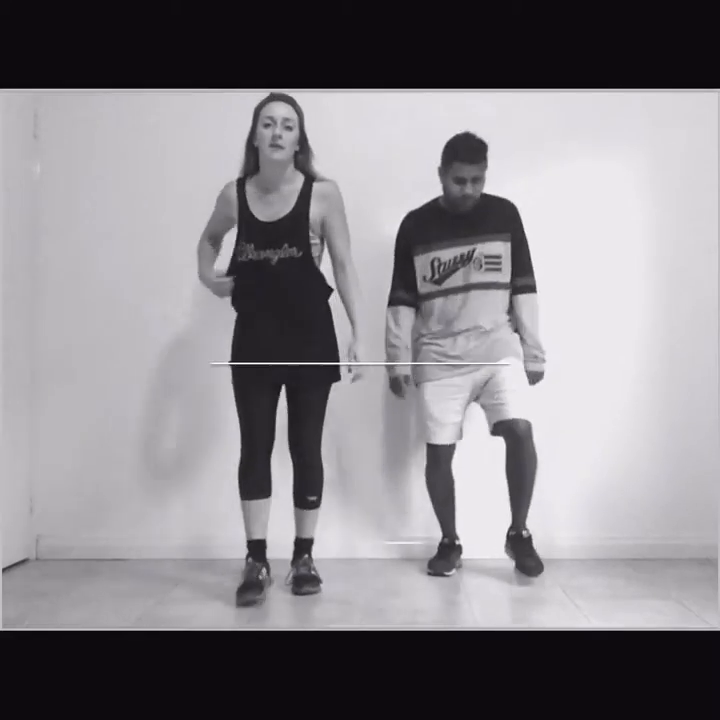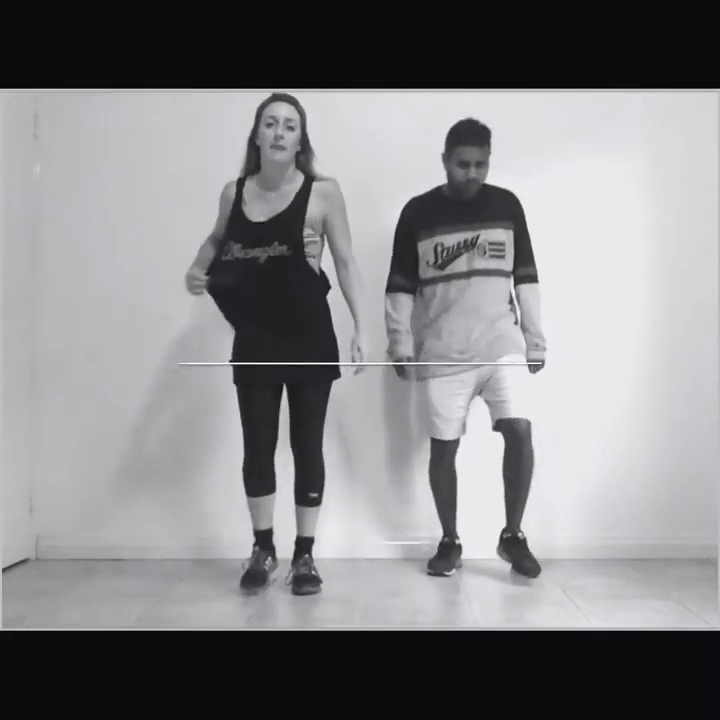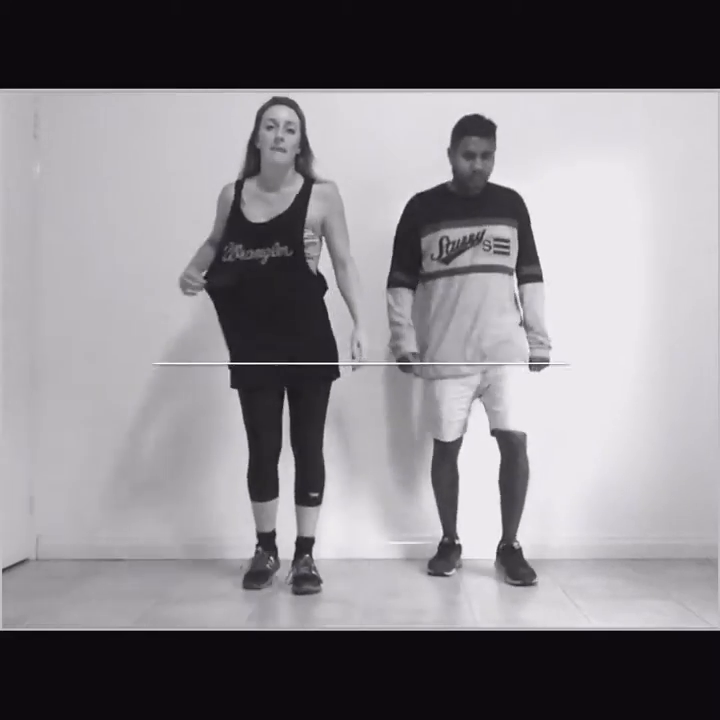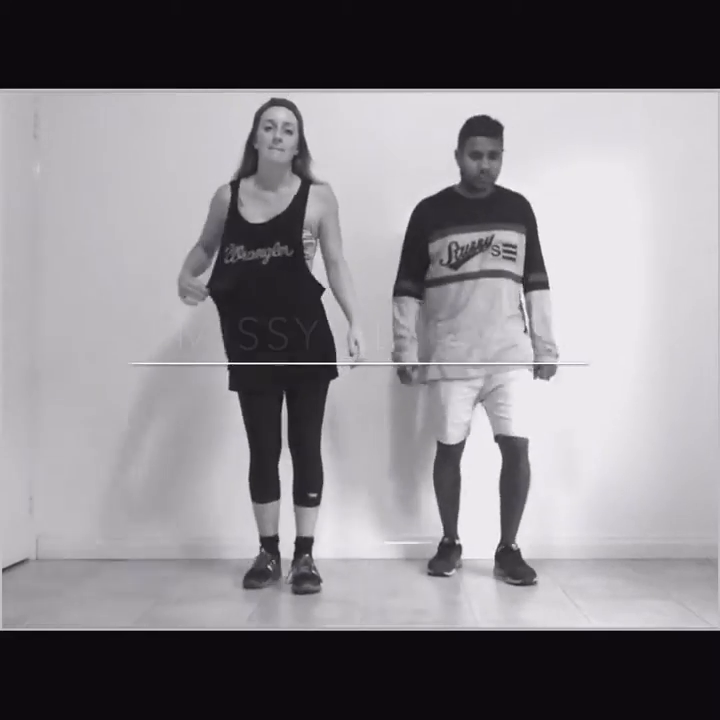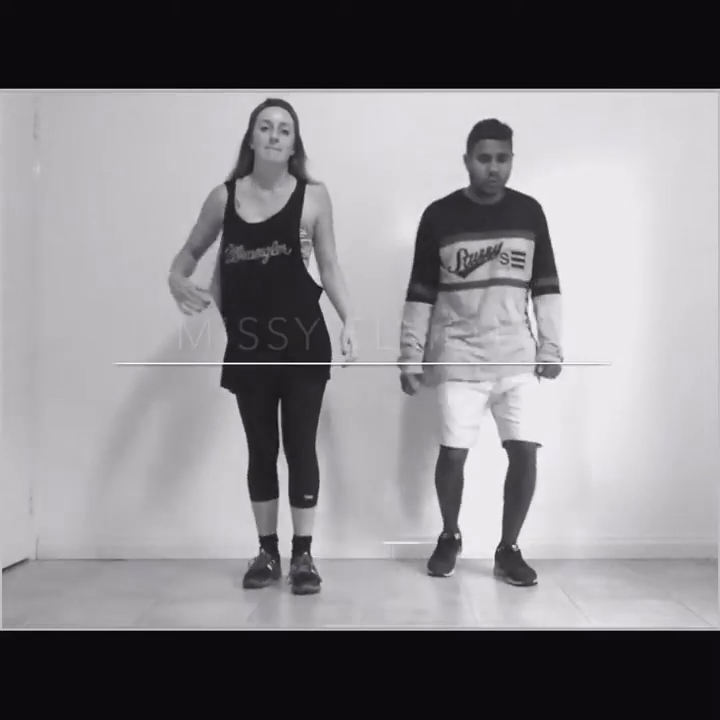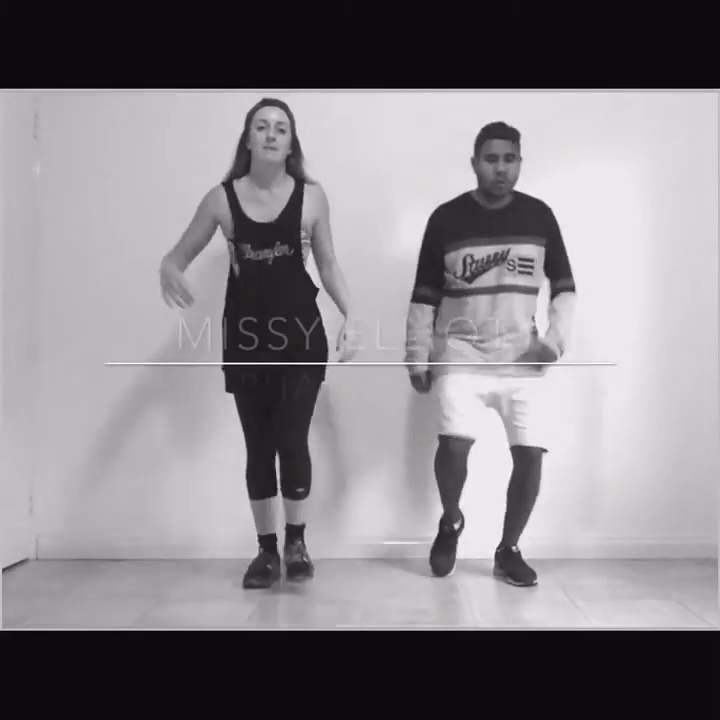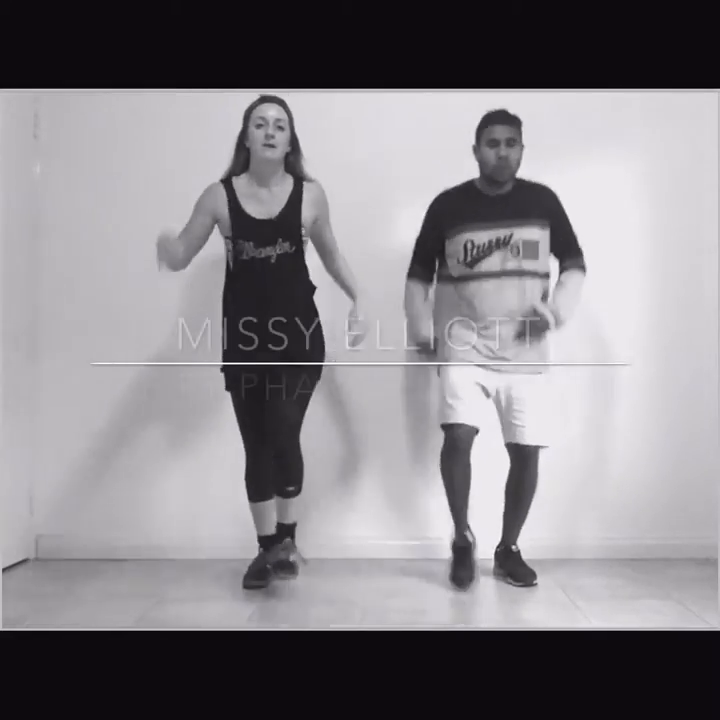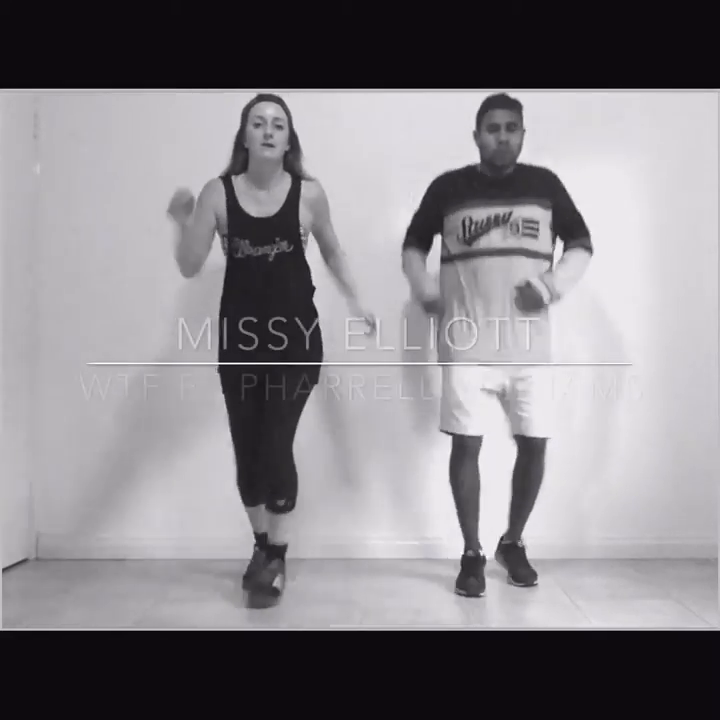
dt=0.1s
person 1, frame 1
left shoulder: (323, 193)
right shoulder: (233, 193)
left elbow: (343, 265)
right elbow: (210, 238)
left wrist: (357, 332)
right wrist: (205, 274)
left hip: (310, 337)
right hip: (254, 338)
left knee: (306, 447)
right knee: (255, 446)
left ankle: (304, 556)
right ankle: (257, 560)
person 1, frame 2
left shoulder: (324, 192)
right shoulder: (234, 192)
left elbow: (345, 261)
right elbow: (217, 240)
left wrist: (360, 324)
right wrist: (197, 269)
left hip: (309, 336)
right hip: (254, 338)
left knee: (307, 446)
right knee: (258, 445)
left ankle: (304, 555)
right ankle: (263, 549)
person 1, frame 3
left shoulder: (322, 194)
right shoulder: (232, 195)
left elbow: (343, 262)
right elbow: (215, 243)
left wrist: (359, 322)
right wrist: (192, 270)
left hip: (308, 337)
right hip: (252, 340)
left knee: (308, 446)
right knee: (262, 448)
left ankle: (304, 555)
right ankle: (266, 549)
person 1, frame 4
left shoulder: (319, 196)
right shoulder: (228, 196)
left elbow: (336, 263)
right elbow: (205, 247)
left wrist: (354, 322)
right wrist: (187, 275)
left hip: (305, 338)
right hip: (250, 340)
left knee: (306, 447)
right knee: (263, 450)
left ankle: (304, 555)
right ankle: (267, 551)
person 1, frame 5
left shoulder: (314, 195)
right shoulder: (223, 197)
left elbow: (328, 264)
right elbow: (193, 249)
left wrist: (348, 321)
right wrist: (177, 278)
left hip: (302, 335)
right hip: (248, 339)
left knee: (301, 447)
right knee: (261, 449)
left ankle: (302, 554)
right ankle: (267, 551)
person 1, frame 6
left shoulder: (311, 195)
right shoulder: (221, 197)
left elbow: (327, 264)
right elbow: (180, 254)
left wrist: (346, 316)
right wrist: (169, 275)
left hip: (300, 332)
right hip: (245, 335)
left knee: (291, 440)
right knee: (258, 446)
left ankle: (296, 542)
right ankle: (267, 547)
person 1, frame 7
left shoulder: (310, 193)
right shoulder: (219, 194)
left elbow: (330, 253)
right elbow: (179, 257)
left wrist: (356, 299)
right wrist: (167, 248)
left hip: (297, 332)
right hip: (244, 334)
left knee: (283, 437)
right knee: (256, 446)
left ankle: (287, 538)
right ankle: (265, 547)
person 1, frame 8
left shoulder: (309, 191)
right shoulder: (217, 192)
left elbow: (332, 251)
right elbow: (189, 266)
left wrist: (355, 299)
right wrist: (184, 222)
left hip: (293, 334)
right hip: (239, 337)
left knee: (276, 445)
right knee: (248, 448)
left ankle: (275, 561)
right ankle: (262, 545)
person 2, frame 1
left shoulder: (505, 215)
right shoulder: (415, 225)
left elbow: (524, 289)
right elbow: (401, 301)
left wrist: (533, 353)
right wrist: (398, 362)
left hip: (498, 350)
right hip: (439, 358)
left knee: (520, 432)
right knee: (439, 452)
left ankle: (519, 533)
right ankle: (449, 543)
person 2, frame 2
left shoulder: (507, 205)
right shoulder: (418, 212)
left elbow: (526, 278)
right elbow: (400, 286)
left wrist: (536, 341)
right wrist: (400, 344)
left hip: (502, 345)
right hip: (442, 352)
left knee: (518, 431)
right knee: (444, 446)
left ankle: (513, 536)
right ankle: (450, 542)
person 2, frame 3
left shoulder: (511, 204)
right shoulder: (421, 208)
left elbow: (530, 277)
right elbow: (401, 282)
left wrist: (540, 339)
right wrist: (403, 340)
left hip: (505, 347)
right hip: (446, 352)
left knee: (514, 442)
right knee: (446, 447)
left ankle: (509, 546)
right ankle: (450, 542)
person 2, frame 4
left shoulder: (519, 209)
right shoulder: (429, 213)
left elbow: (537, 284)
right elbow: (407, 289)
left wrist: (546, 347)
right wrist: (406, 350)
left hip: (510, 354)
right hip: (451, 357)
left knee: (516, 448)
right knee: (449, 450)
left ankle: (508, 549)
right ankle: (450, 541)
person 2, frame 5
left shoulder: (529, 212)
right shoulder: (439, 215)
left elbow: (547, 287)
right elbow: (420, 293)
left wrist: (550, 347)
right wrist: (411, 356)
left hip: (516, 358)
right hip: (457, 358)
left knee: (524, 452)
right knee: (453, 454)
left ankle: (508, 549)
right ankle: (450, 537)
person 2, frame 6
left shoulder: (538, 215)
right shoulder: (445, 218)
left elbow: (564, 285)
right elbow: (424, 294)
left wrist: (557, 336)
right wrist: (418, 354)
left hip: (522, 361)
right hip: (463, 358)
left knee: (529, 457)
right knee: (453, 445)
left ankle: (508, 550)
right ankle: (451, 522)
person 2, frame 7
left shoulder: (543, 201)
right shoulder: (447, 205)
left elbow: (574, 266)
right elbow: (420, 274)
left wrist: (556, 310)
right wrist: (421, 326)
left hip: (523, 354)
right hip: (464, 348)
left knee: (526, 455)
right knee: (458, 437)
left ankle: (508, 550)
right ankle: (462, 538)
person 2, frame 8
left shoulder: (545, 185)
right shoulder: (447, 188)
left elbow: (581, 244)
right elbow: (413, 246)
left wrist: (554, 286)
right wrist: (424, 288)
left hip: (528, 342)
right hip: (468, 343)
left knee: (533, 442)
right knee: (466, 443)
left ankle: (513, 543)
right ankle: (472, 553)
